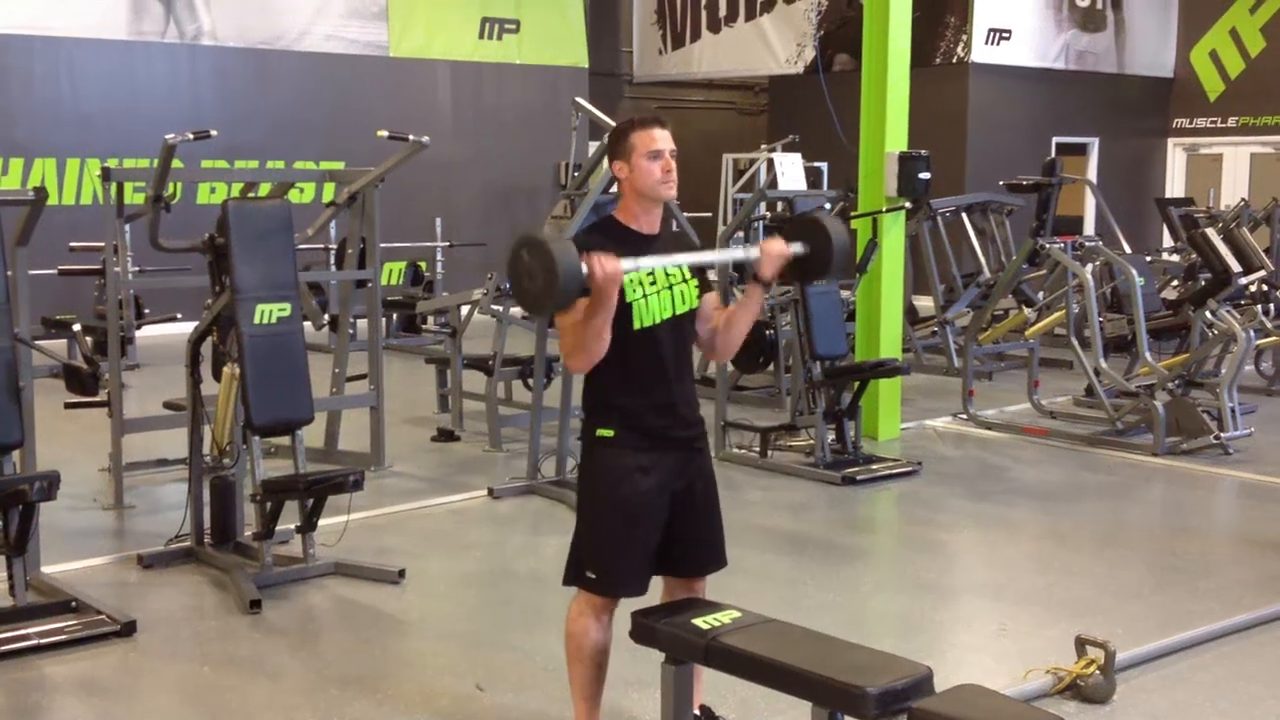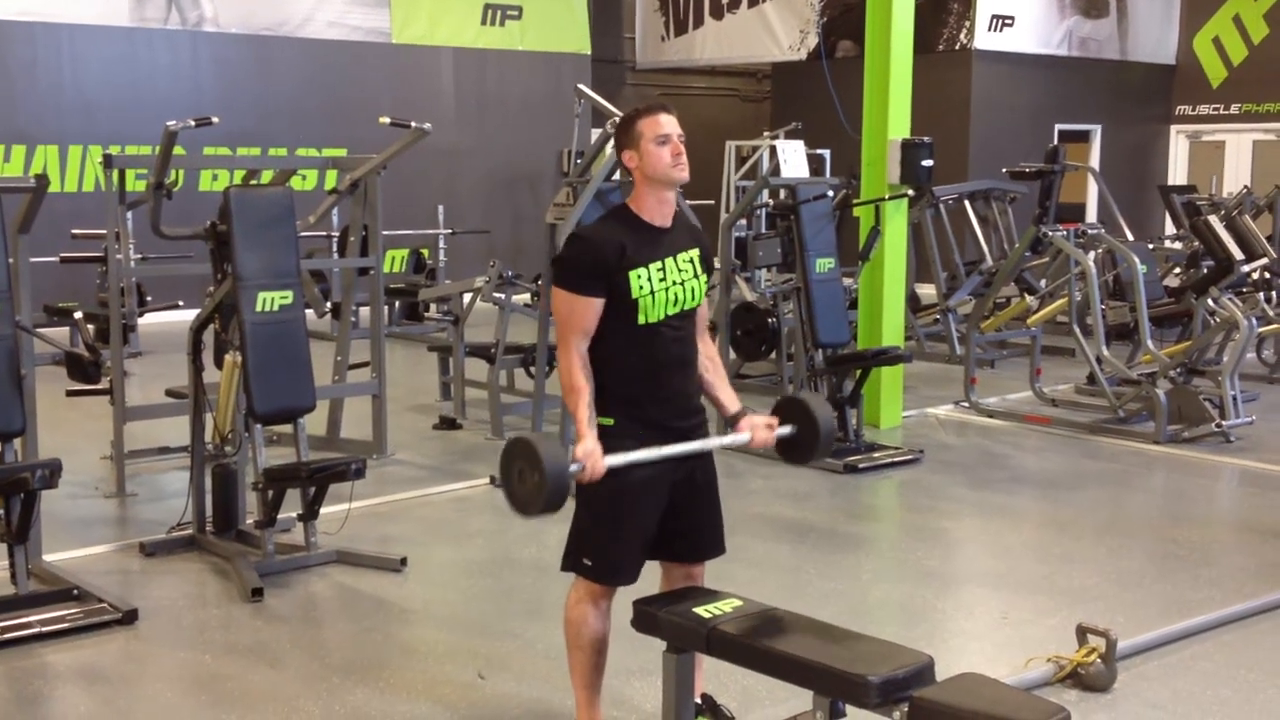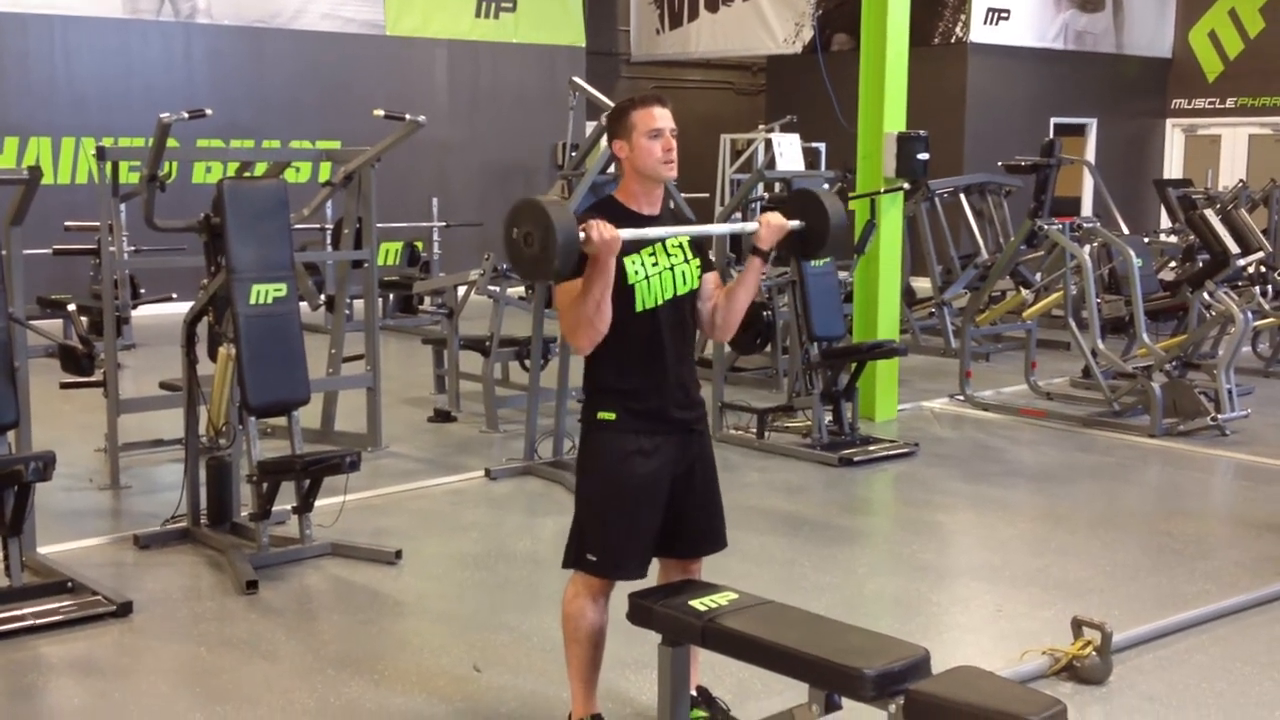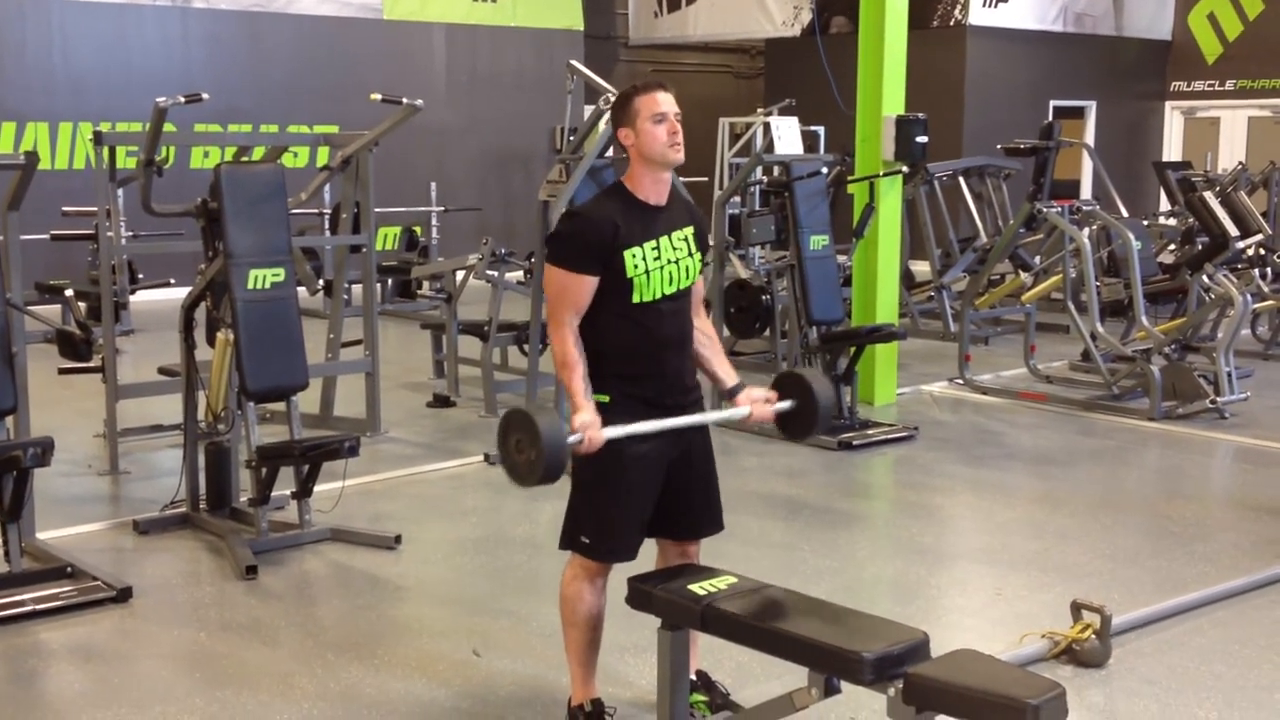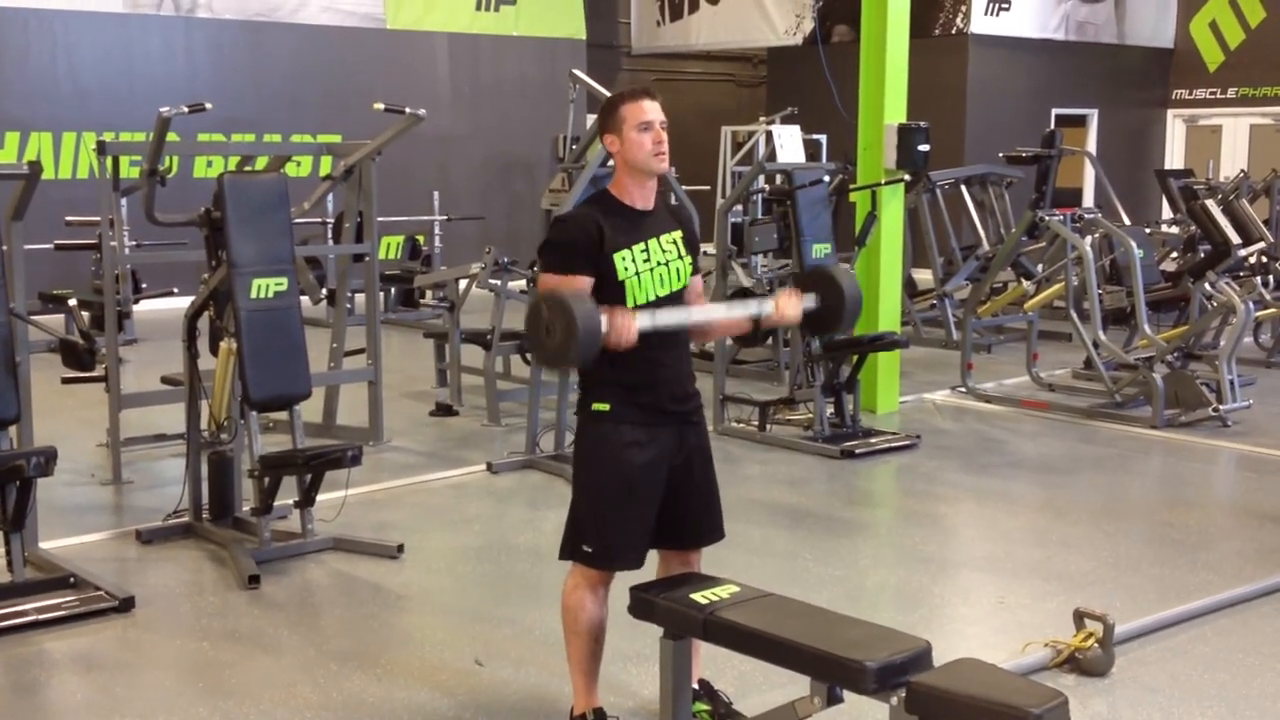
dt=1s
person 1, frame 1
left shoulder: (684, 248)
right shoulder: (588, 250)
left elbow: (717, 344)
right elbow: (578, 357)
left wrist: (760, 281)
right wrist: (602, 289)
left hip: (686, 440)
right hip: (620, 448)
left knee: (689, 580)
right knee: (600, 592)
person 1, frame 2
left shoulder: (693, 240)
right shoulder: (598, 245)
right elbow: (573, 348)
left wrist: (737, 412)
right wrist: (585, 434)
left hip: (686, 435)
right hip: (622, 440)
left knee: (688, 567)
right knee: (598, 580)
person 1, frame 3
left shoulder: (685, 229)
right shoulder: (590, 229)
left elbow: (718, 325)
right elbow: (581, 338)
left wrist: (758, 254)
right wrist: (602, 260)
left hip: (686, 421)
right hip: (621, 430)
left knee: (687, 560)
right knee: (598, 573)
person 1, frame 4
left shoulder: (689, 217)
right shoulder: (593, 223)
right elbow: (563, 325)
left wrist: (735, 386)
right wrist: (582, 406)
left hip: (682, 409)
right hip: (618, 415)
left knee: (684, 545)
right knee: (593, 558)
person 1, frame 5
left shoulder: (678, 221)
right shoulder: (582, 229)
left wrist: (761, 314)
right wrist: (605, 329)
left hip: (682, 413)
right hip: (616, 421)
left knee: (685, 553)
right knee: (595, 566)
